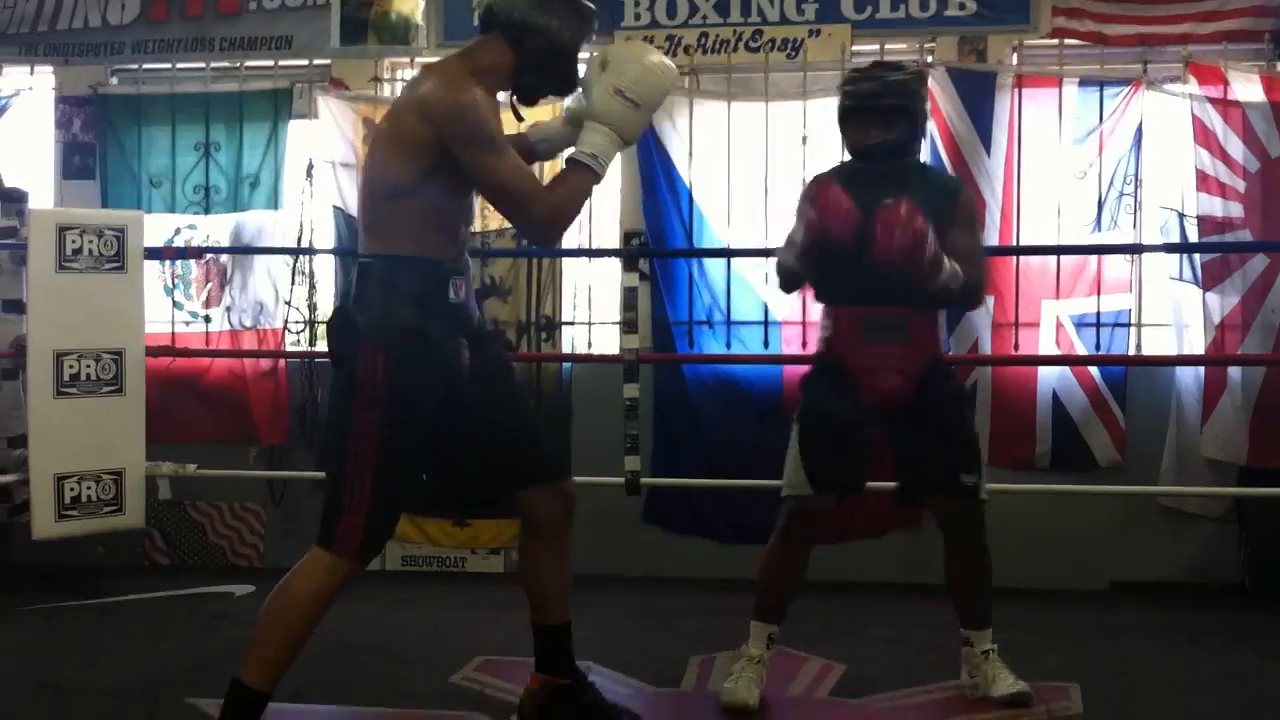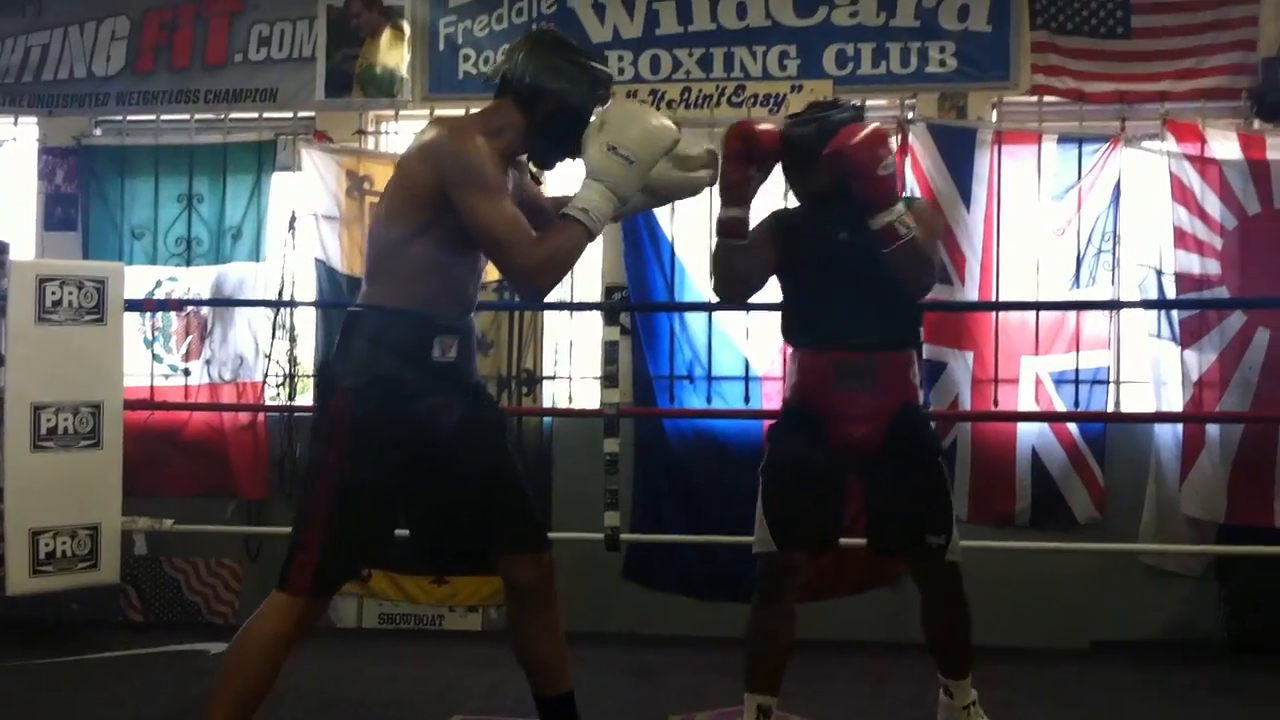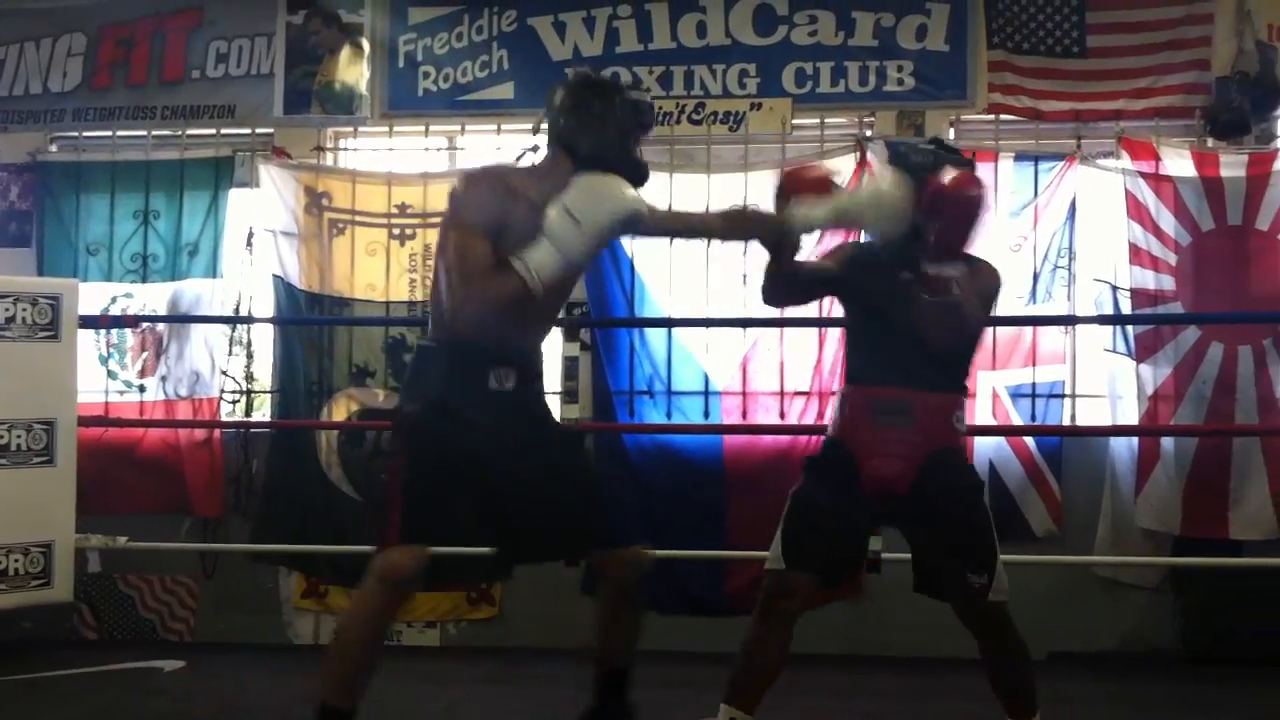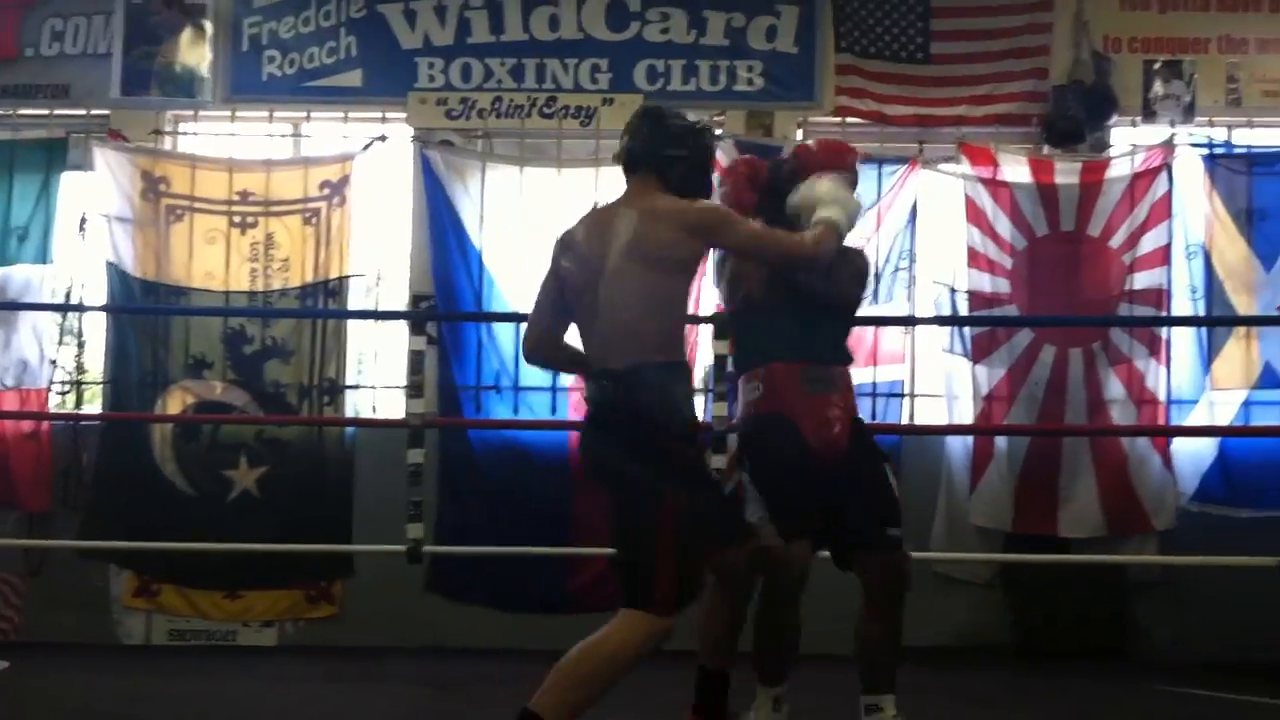
dt=0.7s
person 1, frame 1
left shoulder: (462, 95)
right shoulder: (451, 94)
left elbow: (497, 160)
right elbow: (542, 222)
left wrist: (571, 124)
right wrist: (608, 130)
left hip: (447, 324)
right hip: (395, 327)
left knee: (548, 496)
right knee: (348, 547)
person 1, frame 2
left shoulder: (501, 166)
right shoulder: (458, 147)
left elbow: (551, 220)
right elbow: (532, 273)
left wrist: (645, 186)
right wrist: (605, 184)
left hip: (445, 382)
right hip: (380, 380)
left knee: (530, 568)
right knee: (307, 590)
person 1, frame 3
left shoulder: (601, 204)
right shoulder: (480, 190)
left elbow: (706, 225)
right elbow: (459, 311)
right wrist: (554, 250)
left hip: (518, 403)
right hip: (444, 401)
left knee: (624, 565)
right knee: (399, 572)
person 1, frame 4
left shoulder: (577, 237)
right shoulder: (690, 217)
left elbow: (538, 347)
right elbow: (807, 253)
right wrist: (831, 211)
left hip: (615, 421)
right hip: (654, 424)
right knee: (649, 614)
person 2, frame 1
left shoulder: (949, 193)
right shoulder: (829, 189)
left elbow: (972, 287)
right elbow: (789, 278)
left wrist: (932, 261)
right wrist: (807, 244)
left hip: (922, 371)
right hip: (843, 368)
left knee: (963, 512)
right knee: (803, 512)
left ankle: (980, 657)
right ankle: (756, 655)
person 2, frame 2
left shoulder: (913, 213)
right shoulder: (784, 228)
left elbow: (919, 279)
right elbow: (731, 287)
left wrist: (881, 199)
right wrist: (735, 196)
left hip: (894, 415)
right hip: (811, 416)
left knee: (937, 566)
right knee: (778, 568)
person 2, frame 3
left shoulder: (977, 275)
right shoulder: (860, 260)
left elbow: (948, 335)
right elbow: (780, 292)
left wrist: (943, 254)
left hip: (934, 461)
right hip: (852, 454)
left knee: (985, 611)
right knee: (783, 592)
person 2, frame 4
left shoulder: (848, 262)
right shoulder: (746, 261)
left elbow: (833, 285)
right elbow: (740, 296)
right wrist: (744, 215)
left hip: (840, 432)
right hip: (774, 428)
left knee: (888, 572)
right knee: (786, 565)
